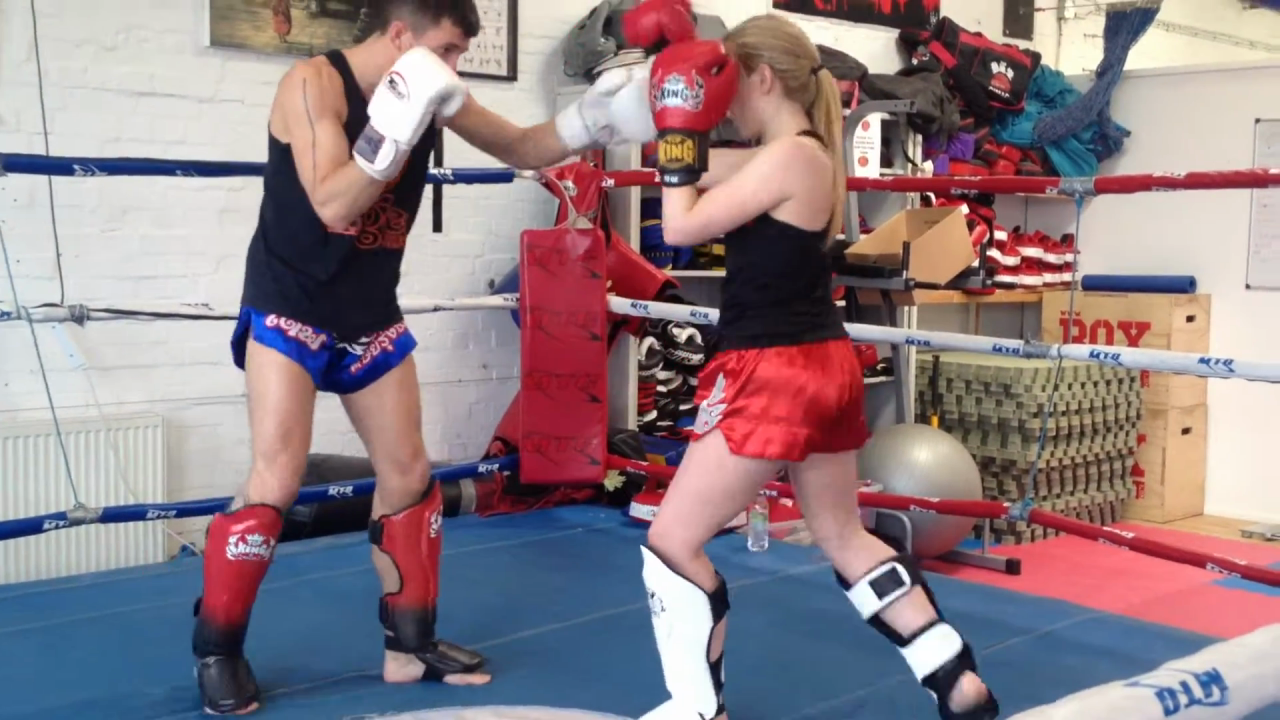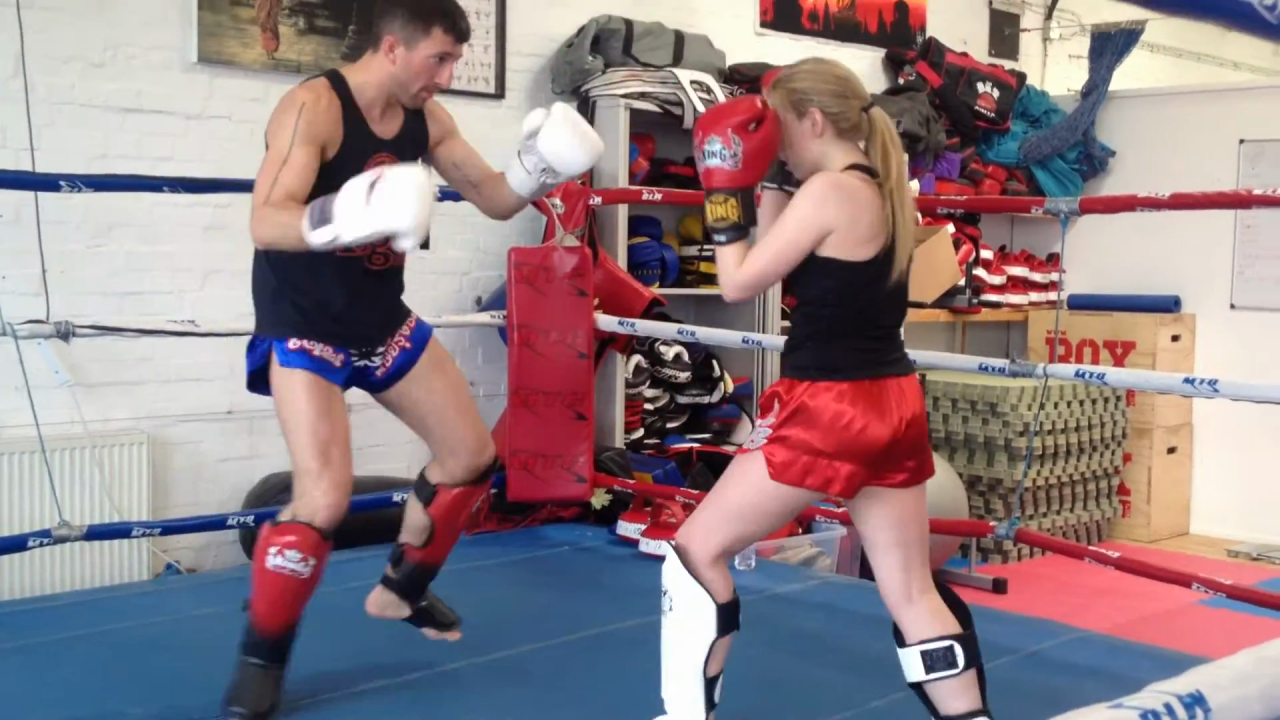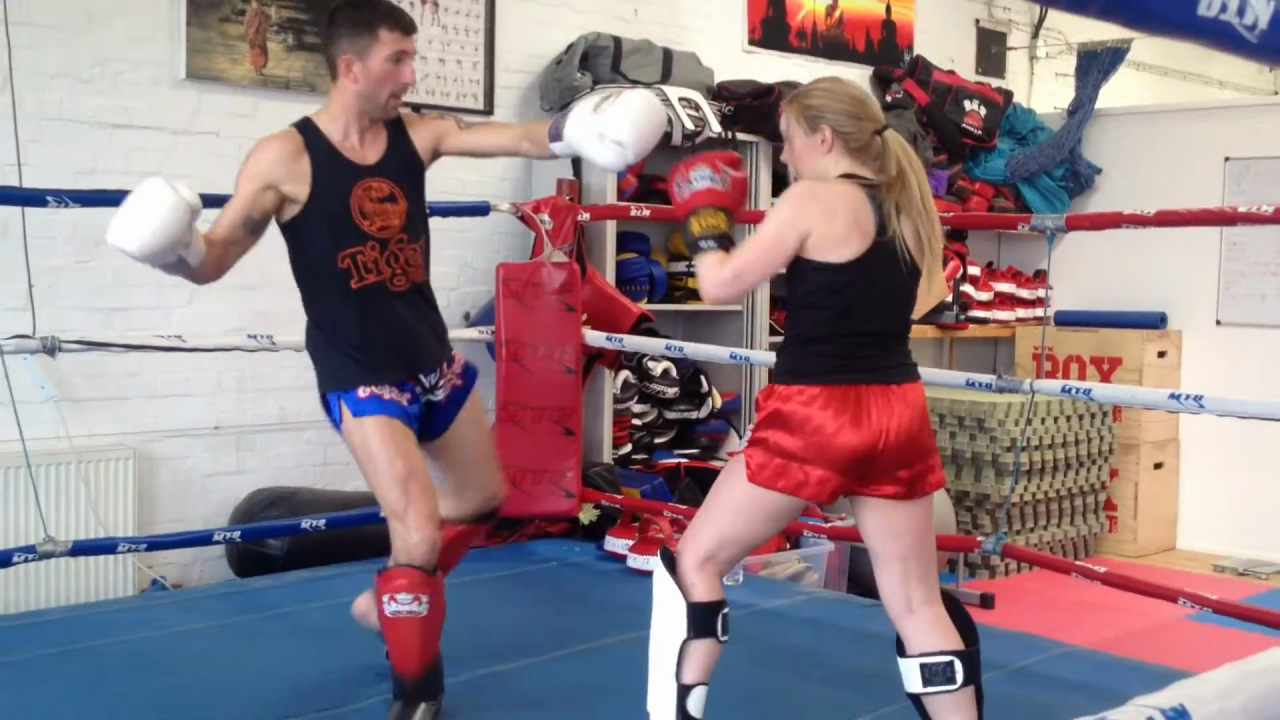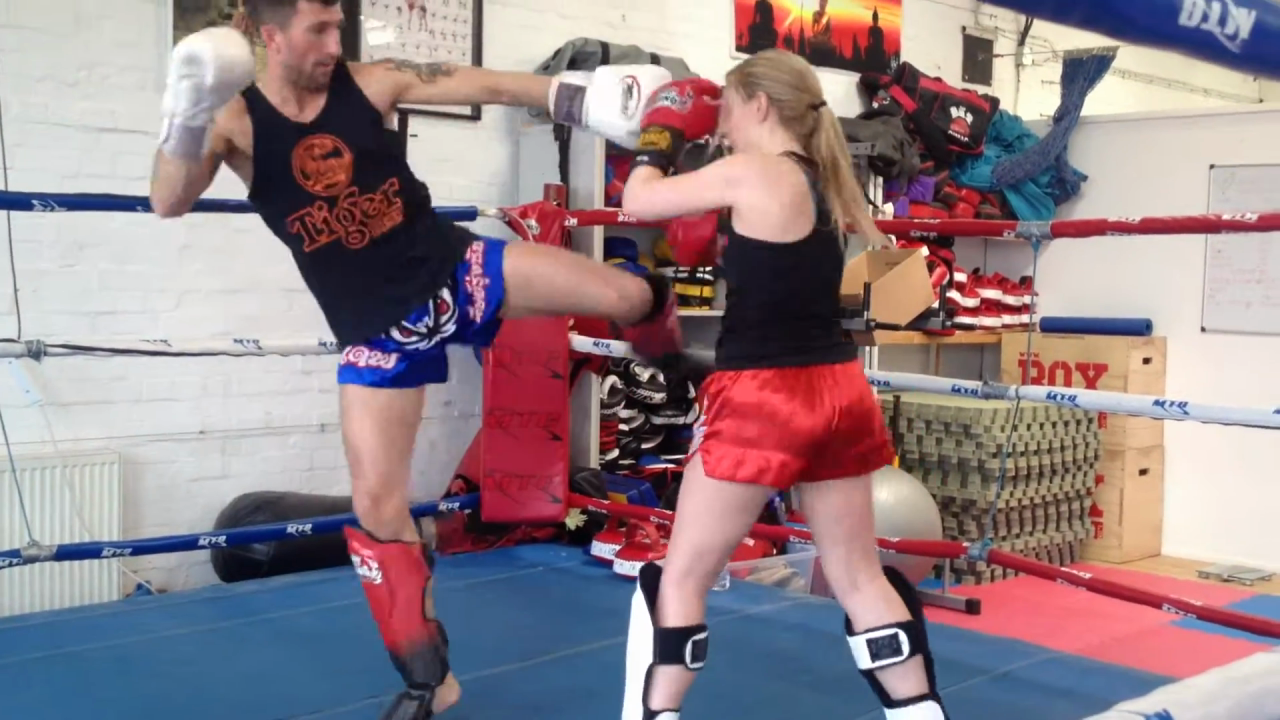
dt=0.2s
person 1, frame 1
left shoulder: (434, 91)
right shoulder: (314, 83)
left elbow: (519, 145)
right elbow: (334, 207)
left wrist: (596, 114)
right wrist: (394, 124)
left hip: (370, 316)
right hip: (287, 309)
left knee: (408, 481)
right knee: (276, 480)
left ankle: (410, 645)
right ankle: (218, 651)
person 1, frame 2
left shoulder: (427, 119)
right shoulder: (311, 106)
left elbow: (497, 198)
right elbow: (268, 226)
left wrist: (544, 163)
right wrist: (347, 214)
left hip: (382, 323)
right hip: (304, 327)
left knee: (469, 453)
right knee: (323, 500)
left ankle: (402, 584)
right ankle: (261, 658)
person 1, frame 3
left shoulder: (417, 131)
right shoulder: (288, 157)
left elbow: (513, 136)
right elbow: (209, 261)
left wrist: (585, 128)
right wrist: (168, 245)
left hip: (437, 360)
right hip: (364, 373)
left knee: (473, 503)
right knee: (420, 539)
left ankle: (385, 601)
person 1, frame 4
left shoulder: (366, 82)
right shoulder: (230, 122)
left elbow: (480, 84)
right elbow: (168, 200)
left wrist: (585, 92)
right wrist: (184, 119)
left hip: (455, 269)
right hip: (379, 329)
left knee: (628, 296)
right knee: (377, 501)
left ankle: (664, 350)
person 2, frame 1
left shoulder: (789, 158)
right shoulder: (810, 151)
left elbow: (680, 226)
right elbow: (717, 173)
left wrist: (681, 125)
right wrist: (669, 60)
left hip: (772, 375)
right hip: (826, 365)
left knee: (672, 541)
right knee: (843, 539)
person 2, frame 2
left shoulder: (826, 192)
right shoulder: (887, 189)
left elbow: (736, 283)
left wrist: (725, 185)
right wrist: (771, 177)
left hip: (828, 408)
right hip: (894, 404)
left knee: (699, 549)
right knee: (911, 590)
person 2, frame 3
left shoulder: (811, 199)
right shoulder: (906, 208)
left elbow: (721, 286)
left wrist: (707, 212)
left hip: (814, 414)
right hip: (898, 411)
left knee: (696, 561)
right knee: (917, 601)
person 2, frame 4
left shoulder: (754, 173)
right shoulder: (822, 182)
left elbow: (640, 199)
left wrist: (659, 137)
right wrist: (713, 242)
left hip: (758, 399)
right hip: (833, 391)
left knee: (678, 578)
right knee: (859, 579)
